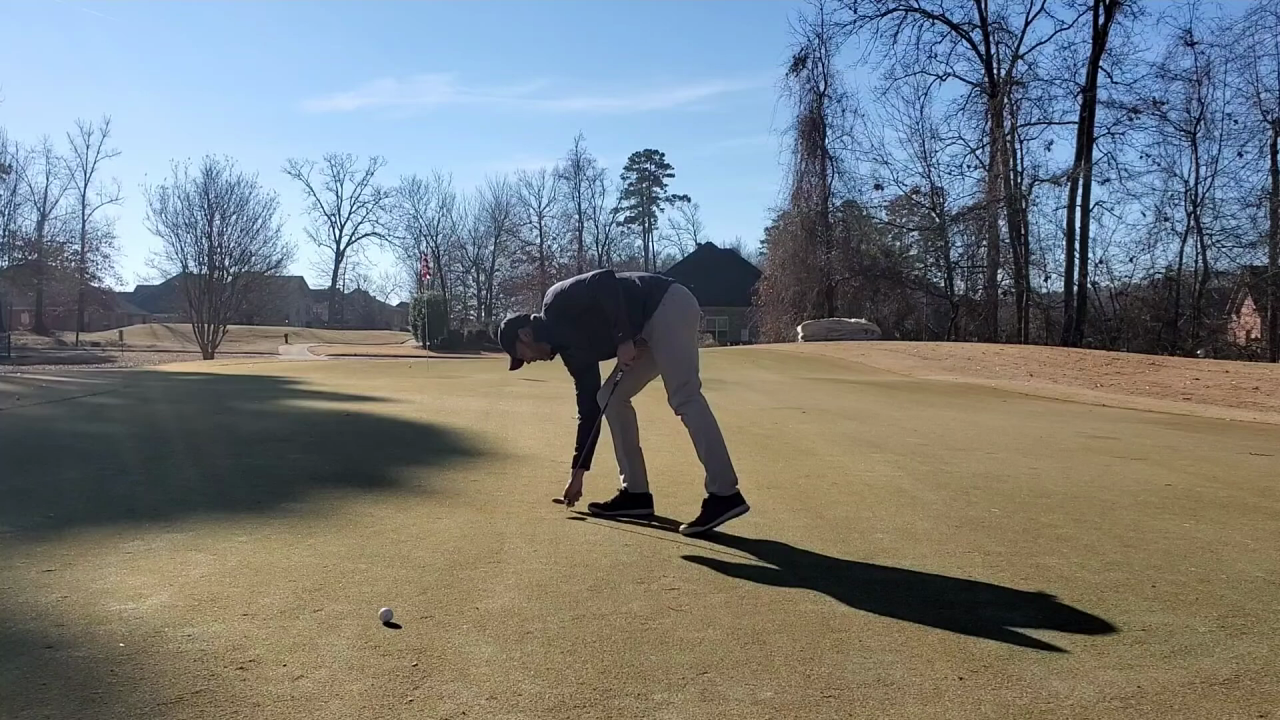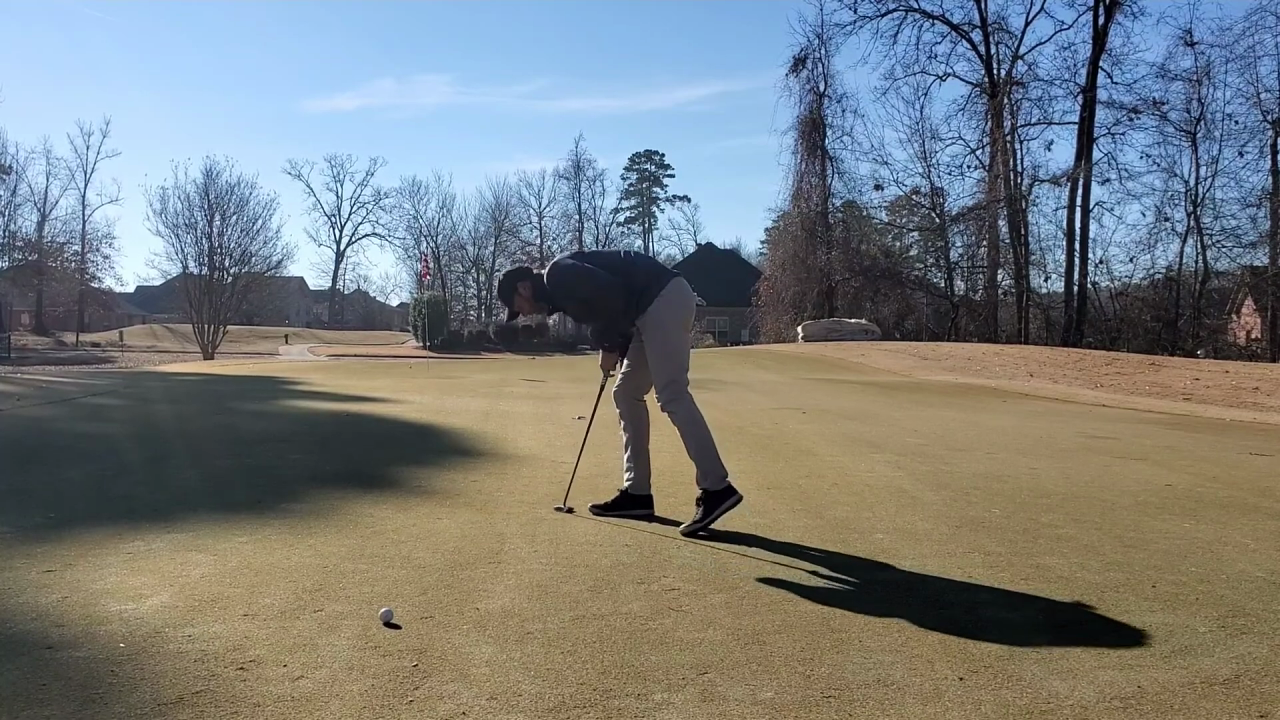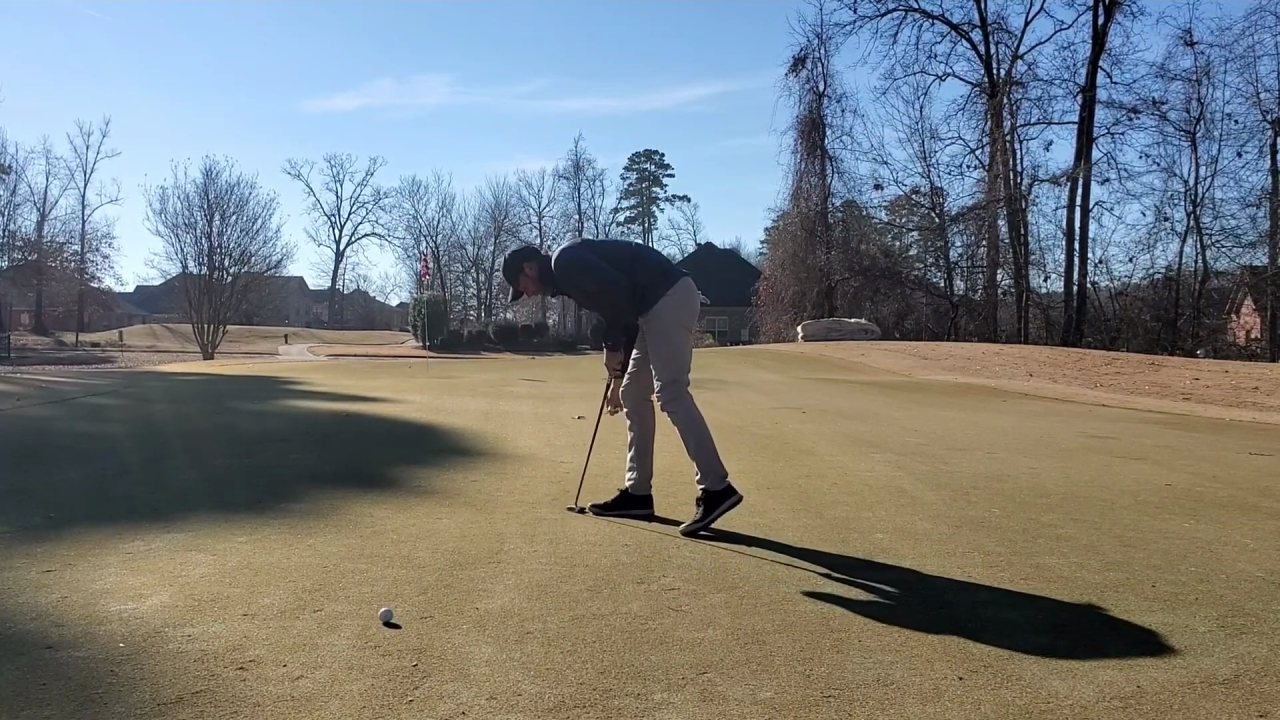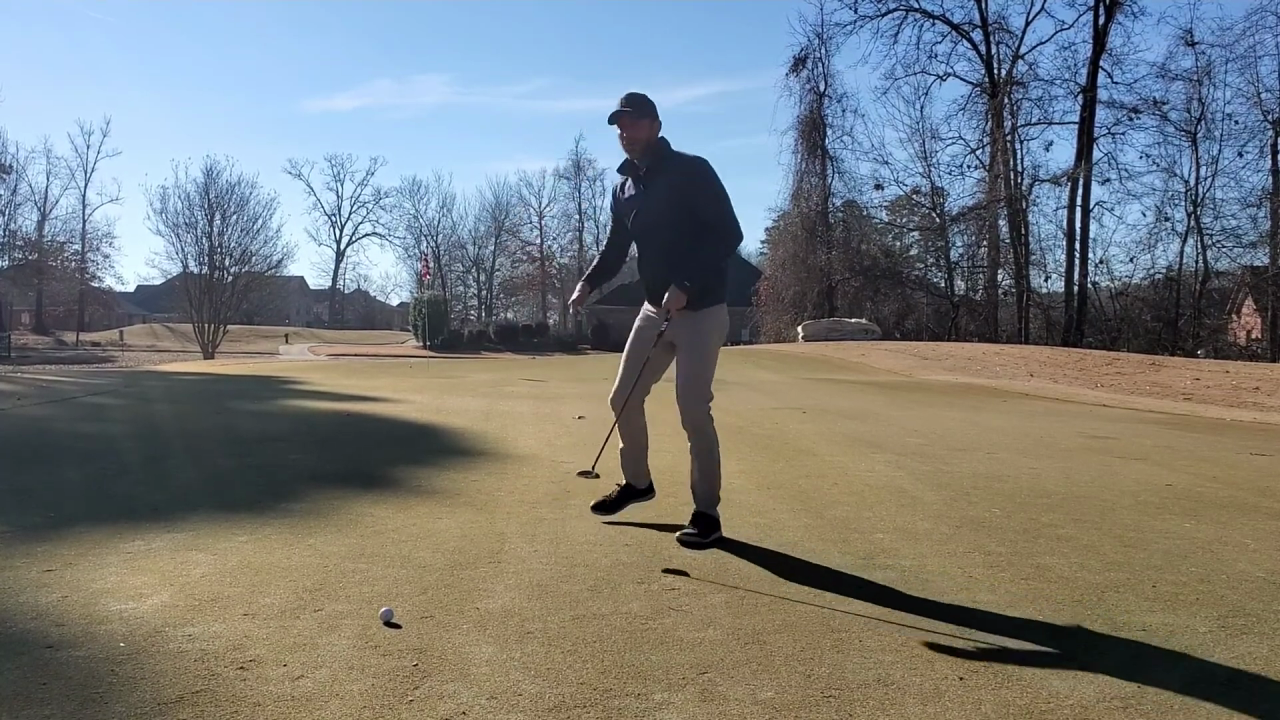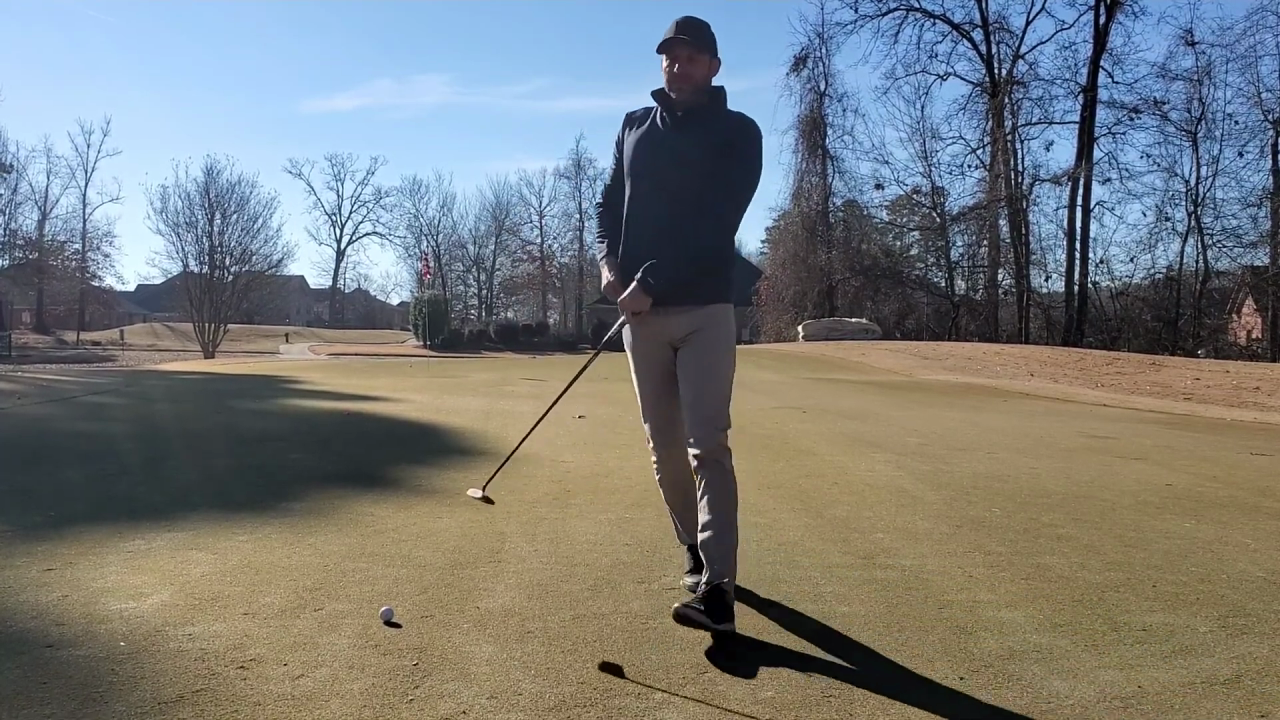
dt=1s
person 1, frame 1
left shoulder: (557, 303)
right shoulder: (570, 346)
left elbow: (605, 281)
right elbow: (589, 405)
left wrist: (623, 338)
right wrist: (578, 471)
left hip: (669, 307)
left knee: (684, 398)
right knee: (610, 398)
left ankle: (725, 496)
right ankle: (636, 493)
person 1, frame 2
left shoulder: (558, 275)
right shoulder: (561, 293)
left elbow: (611, 291)
right elbow: (613, 320)
left wrist: (607, 347)
left hip: (665, 298)
right hip: (655, 308)
left knee: (671, 394)
right knee: (627, 393)
left ankle: (717, 489)
right ankle: (637, 494)
person 1, frame 3
left shoulder: (565, 261)
right shoulder: (566, 275)
left elbow: (616, 290)
right elbow: (620, 314)
left wrist: (612, 348)
right wrist: (619, 376)
left hip: (670, 297)
right hip: (661, 305)
left knee: (671, 393)
right knee: (633, 394)
left ankle: (717, 489)
right ankle: (637, 493)
person 1, frame 4
left shoulder: (693, 172)
right shoulder: (624, 187)
left elbow: (728, 236)
right elbow: (615, 248)
left wrist: (685, 285)
right wrist: (588, 283)
left hip: (702, 309)
right hip: (654, 308)
left knee: (693, 409)
right knee: (624, 397)
left ankle: (706, 514)
right ankle: (636, 482)
person 1, frame 5
left shoulder: (736, 132)
right shoulder: (635, 125)
left elbow: (716, 224)
right elbow: (609, 204)
left wrist: (649, 282)
right wrist: (610, 265)
left hip: (704, 311)
right hip: (642, 312)
left knee: (706, 442)
right knee: (665, 445)
left ankle: (719, 588)
right ankle: (694, 539)
